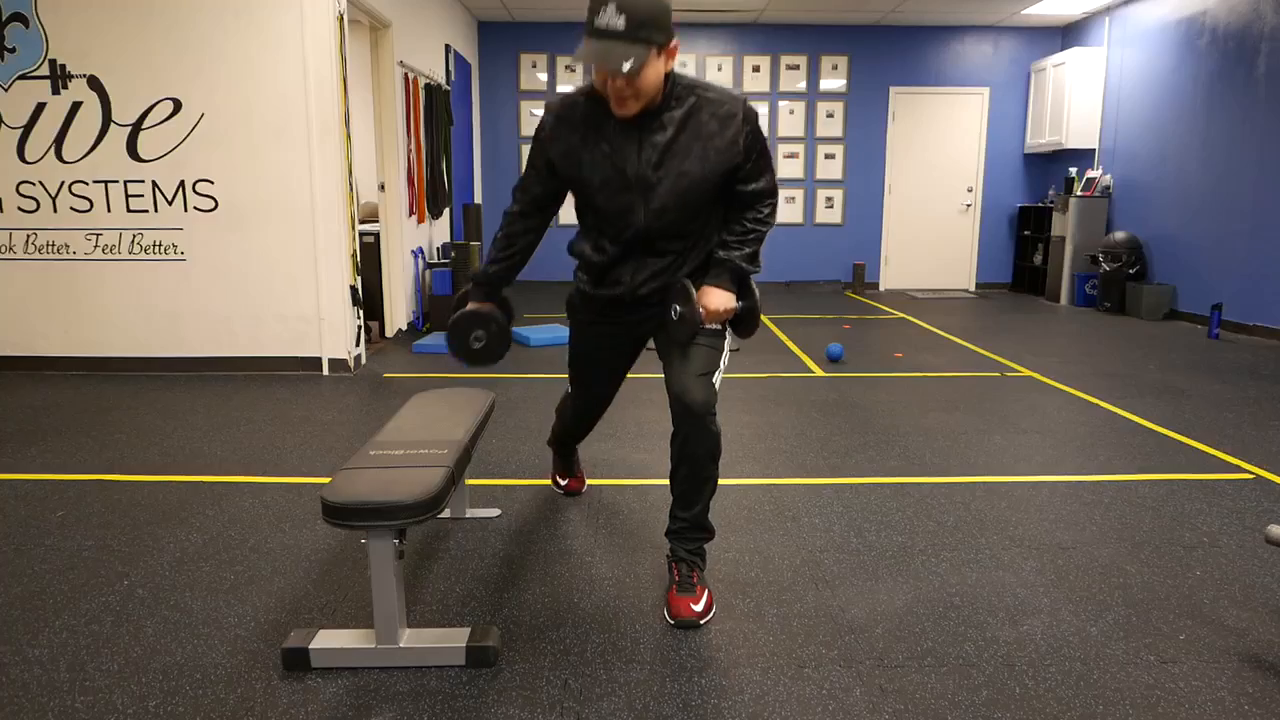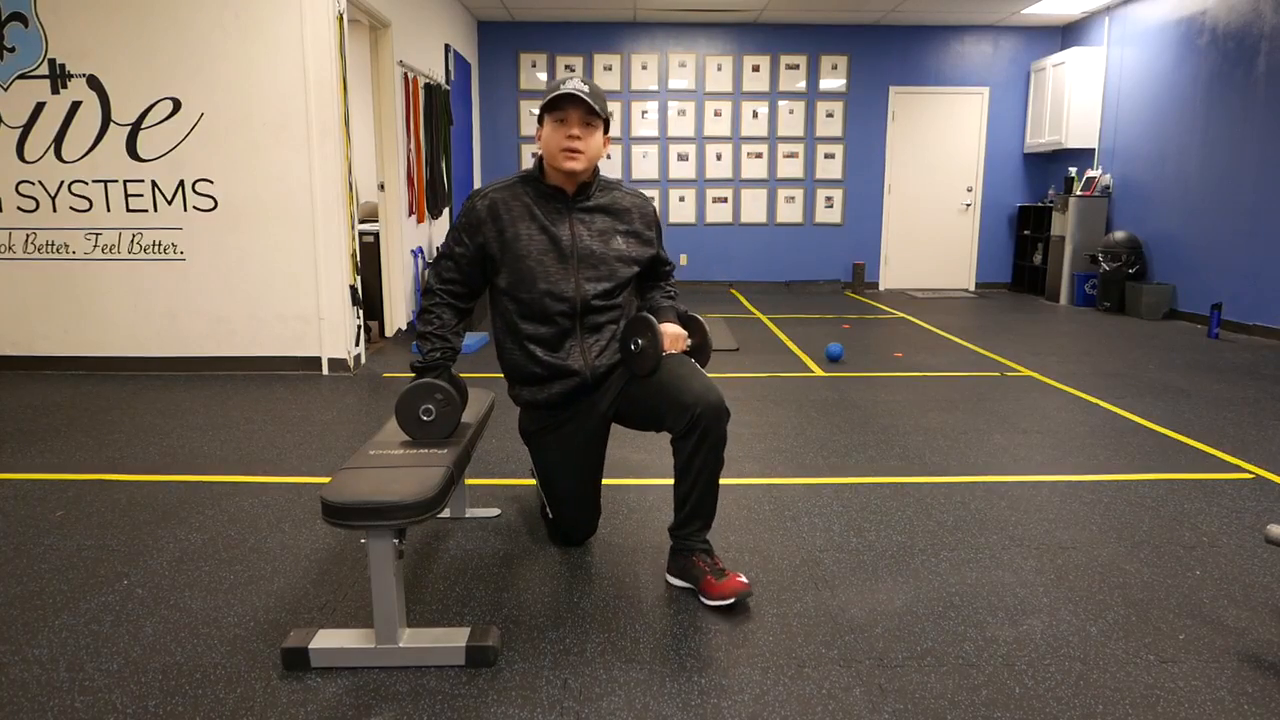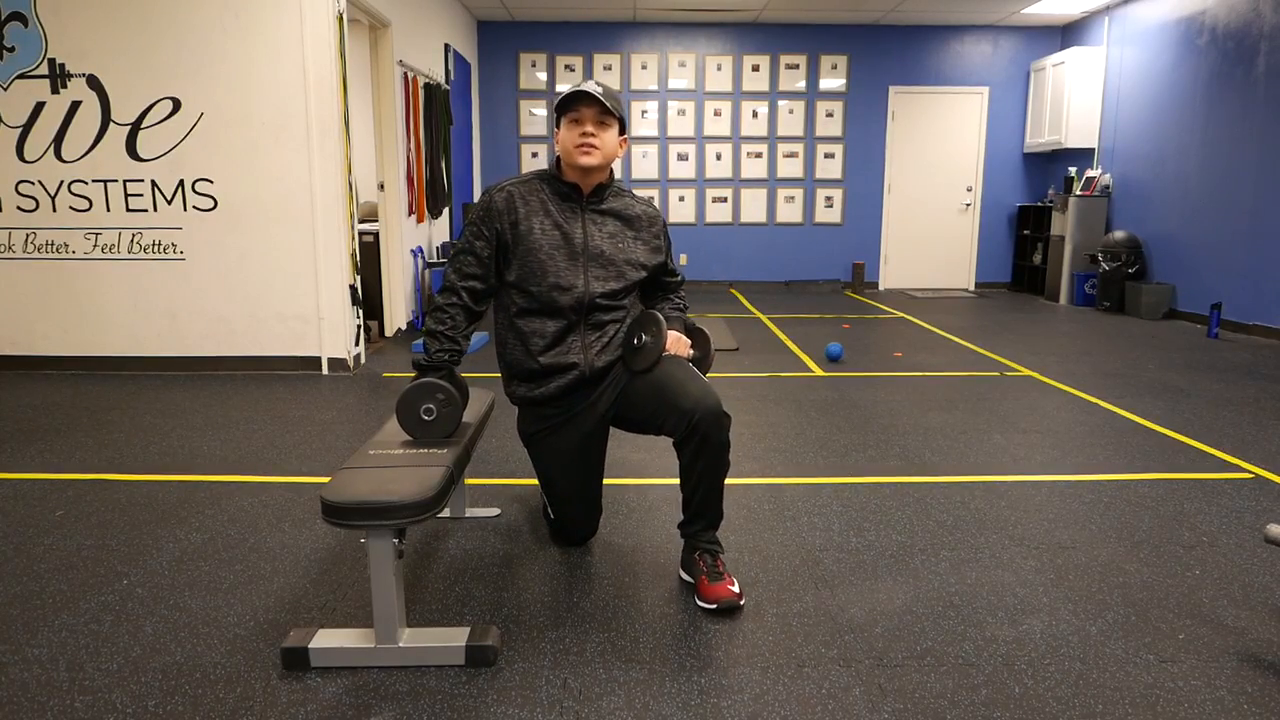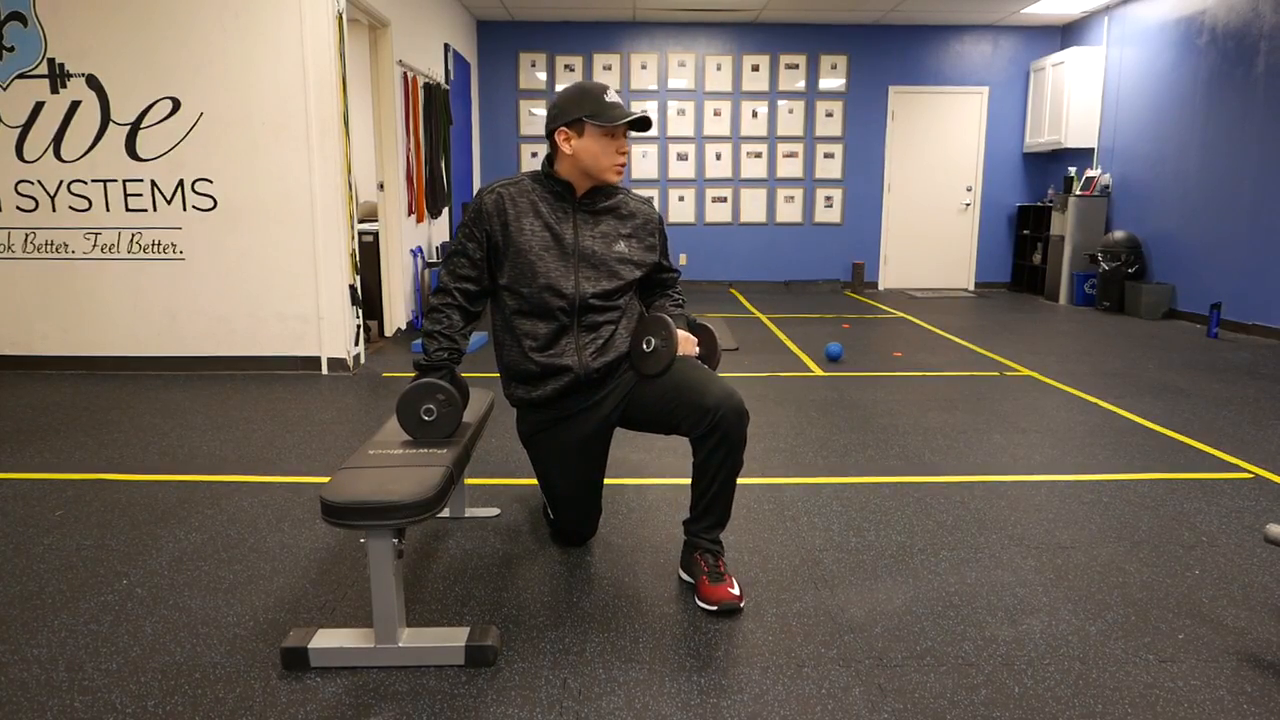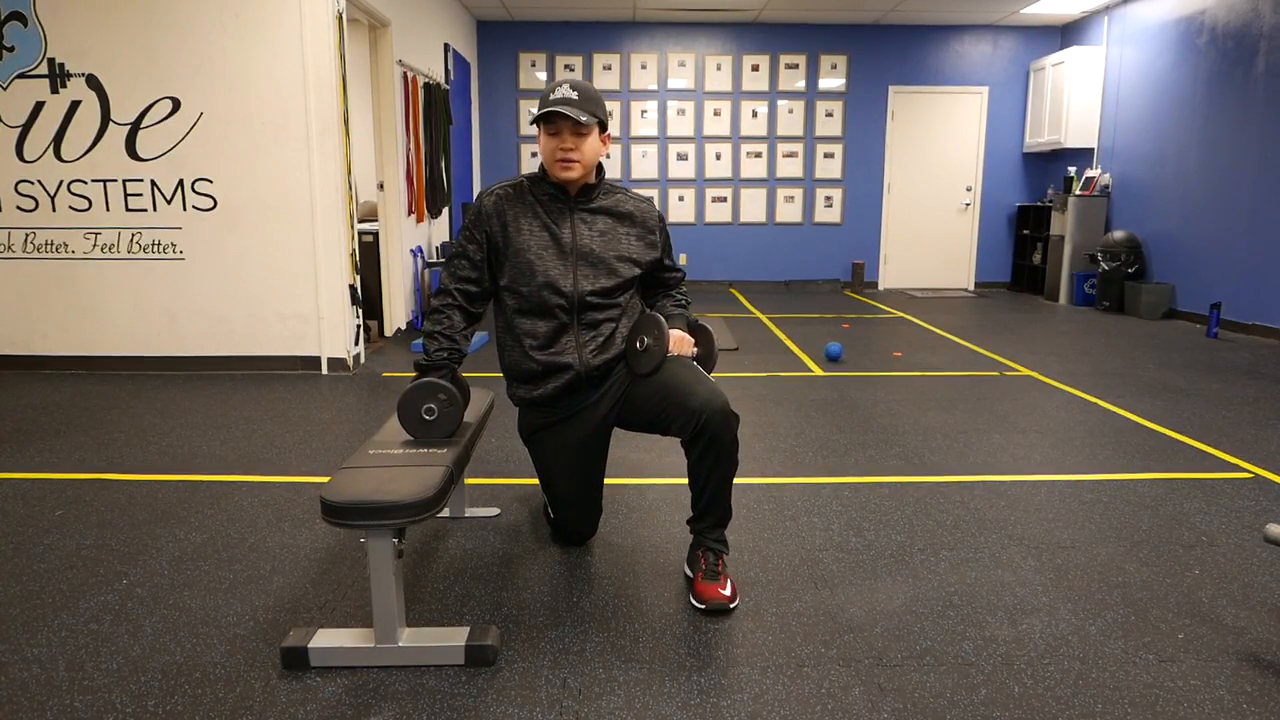
dt=1s
person 1, frame 1
left shoulder: (724, 117)
right shoulder: (567, 121)
left elbow: (755, 199)
right elbow: (529, 211)
left wrist: (725, 276)
right wrist: (488, 289)
left hip: (691, 286)
right hip: (604, 294)
left knee: (694, 404)
right knee: (585, 403)
left ankle: (687, 556)
right ankle: (563, 456)
person 1, frame 2
left shoulder: (634, 210)
right shoulder: (492, 209)
left elbow: (657, 276)
right elbow: (447, 292)
left wrist: (666, 319)
right wrist: (433, 373)
left hip: (626, 361)
right hip: (549, 390)
left knee: (704, 406)
right knee: (572, 529)
left ankle: (690, 551)
right ankle: (551, 464)
person 1, frame 3
left shoulder: (643, 218)
right shoulder: (506, 204)
left elbow: (666, 288)
right elbow: (462, 291)
left wrist: (672, 327)
right wrist: (436, 372)
left hip: (626, 365)
right hip: (547, 391)
left knee: (705, 413)
right knee: (573, 529)
left ankle: (701, 549)
right ankle: (563, 474)
person 1, frame 4
left shoulder: (639, 215)
right shoulder: (500, 206)
left elbow: (662, 285)
right elbow: (457, 294)
left wrist: (674, 326)
right wrist: (435, 374)
left hip: (629, 368)
right hip: (548, 397)
left knee: (723, 409)
right knee: (573, 530)
left ankle: (702, 549)
right ankle: (564, 479)
person 1, frame 5
left shoulder: (638, 214)
right shoulder: (497, 209)
left elbow: (666, 284)
right elbow: (458, 295)
left wrist: (675, 325)
right wrist: (436, 372)
left hip: (629, 367)
right hip: (549, 396)
left knee: (712, 412)
right knee: (573, 529)
left ankle: (707, 549)
right ankle: (566, 477)
